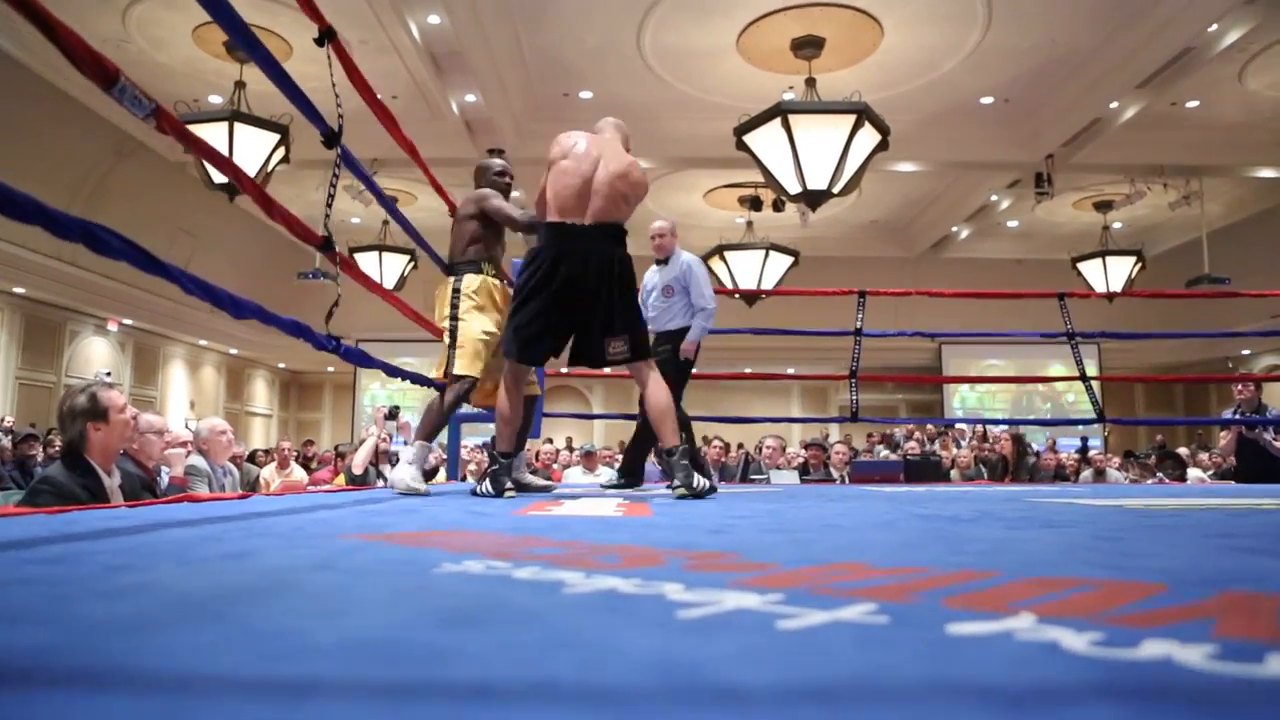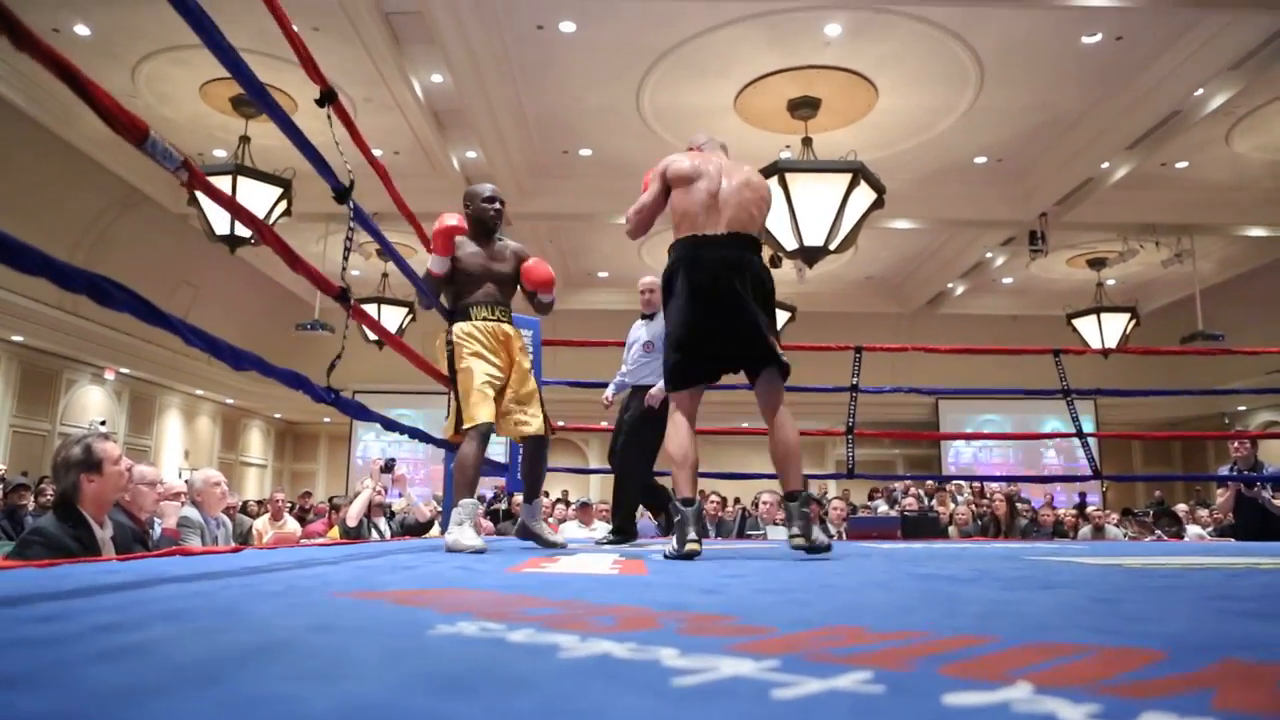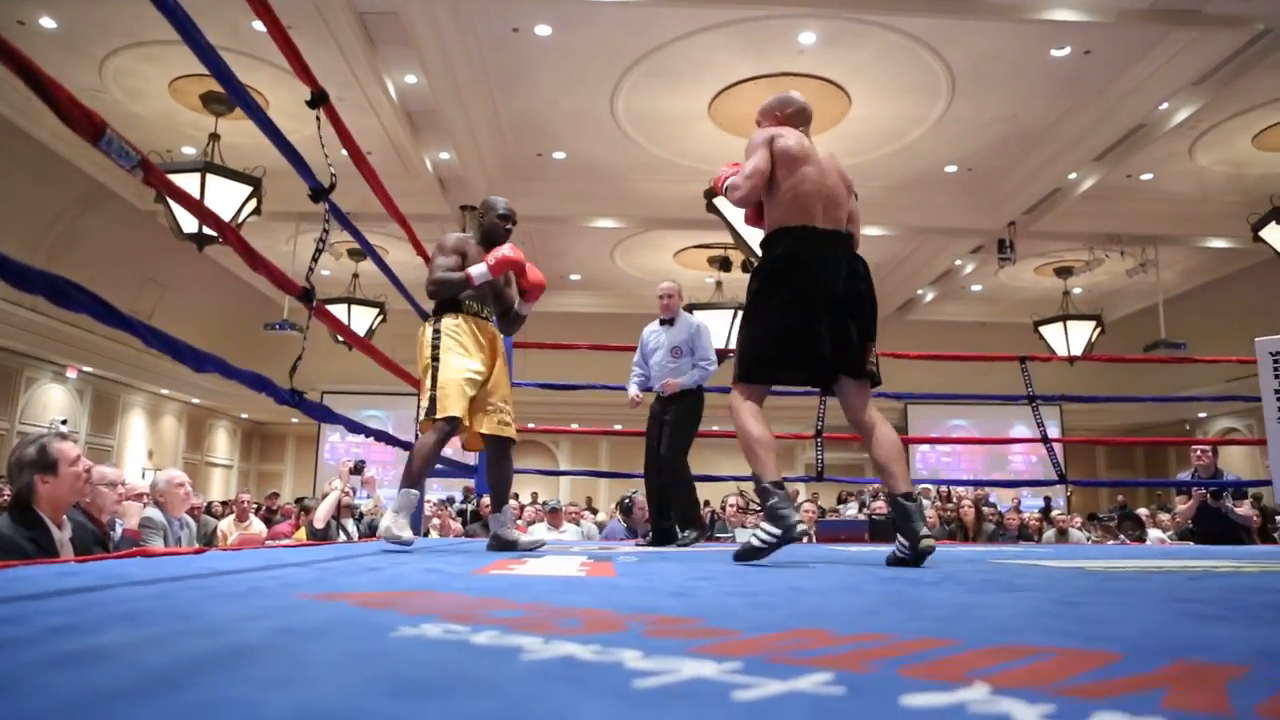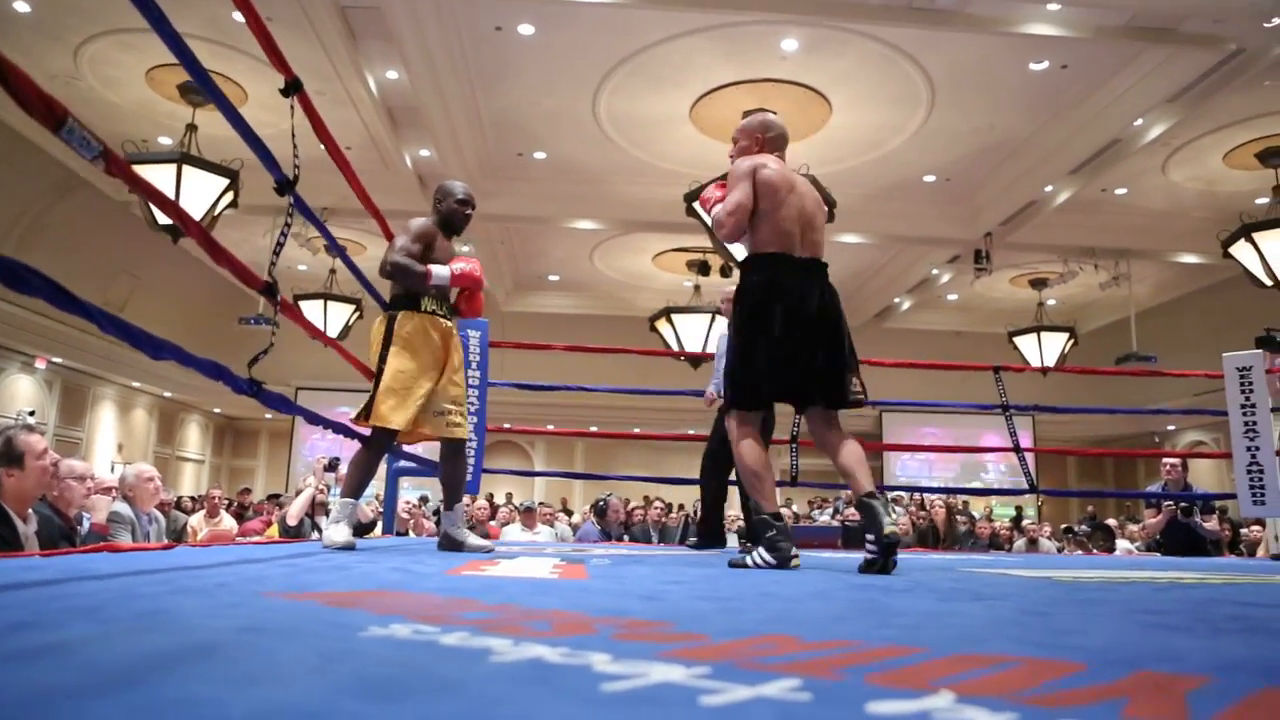
dt=0.5s
person 1, frame 1
left shoulder: (567, 142)
right shoulder: (637, 174)
left elbow: (541, 209)
left hip: (554, 253)
right hip: (606, 258)
left knee: (515, 369)
right knee: (645, 370)
left ankle: (501, 473)
right ankle: (679, 469)
person 1, frame 2
left shoulder: (677, 164)
right shoulder: (757, 183)
left elbow: (635, 225)
left wrist: (661, 192)
left hip: (692, 273)
right hip: (743, 275)
left knee: (683, 408)
right knee: (773, 402)
left ankle: (687, 524)
right ankle: (800, 515)
person 1, frame 3
left shoulder: (769, 139)
right shoulder: (836, 169)
left elbow: (746, 193)
left wrist: (726, 181)
left hip: (790, 266)
right hip: (844, 270)
left knee: (746, 395)
right knee: (861, 404)
left ankle: (778, 509)
right ankle: (911, 520)
person 1, frame 4
left shoulder: (751, 169)
right shoulder: (809, 190)
left elbow: (732, 231)
left wrist: (716, 206)
left hip: (769, 294)
right hip: (817, 295)
left knee: (742, 423)
right knee: (824, 424)
left ankle: (776, 538)
right ankle: (871, 510)
person 2, frame 1
left shoulder: (493, 223)
right shoulder: (483, 197)
right elbow: (524, 222)
left hip: (496, 298)
right hip: (470, 294)
left knee: (526, 390)
right knee: (462, 380)
left ankle: (515, 470)
right ankle: (413, 463)
person 2, frame 2
left shoulder: (515, 252)
right shoulder: (453, 245)
left elbow: (544, 307)
left wrist: (545, 291)
right wrist: (438, 257)
left hip: (510, 340)
right hip: (469, 339)
left knee: (536, 432)
right knee: (477, 428)
left ankle: (531, 520)
right ankle: (460, 525)
person 2, frame 3
left shoulder: (504, 271)
right shoulder: (455, 243)
left elbow: (509, 326)
right elbow: (434, 286)
left wrist: (528, 300)
right wrist: (485, 270)
left hip: (490, 343)
right hip: (453, 332)
left knee: (501, 437)
right knee: (445, 422)
left ankle: (502, 529)
right ankle: (399, 514)
person 2, frame 4
left shoulder: (450, 253)
right shoulder: (420, 229)
right elbow: (390, 265)
left wrist: (461, 307)
right wrist: (446, 274)
left hip: (444, 338)
right hip: (409, 330)
left knee: (455, 436)
right knee: (385, 430)
left ankle: (453, 529)
right ankle: (339, 520)
person 3, frame 1
left shoulder: (688, 264)
right shoulder: (650, 274)
left elbow: (706, 305)
right elbow: (642, 312)
left wrist: (692, 339)
left hip: (678, 342)
right hip: (661, 342)
left ankle: (631, 472)
right ankle: (695, 470)
person 3, frame 2
right shoulder: (636, 327)
left wrist: (661, 389)
right wrist: (612, 389)
left hip: (654, 398)
right hip: (635, 395)
left knee: (629, 461)
right knee: (618, 457)
left ankle: (624, 529)
right ankle: (664, 507)
person 3, frame 3
left shoulder: (694, 326)
right shoulder: (648, 332)
left elbow: (708, 365)
right elbow: (639, 368)
left wrist: (681, 382)
right wrist: (634, 389)
left hip: (686, 400)
right hip: (661, 401)
left knee: (672, 459)
right knee: (653, 465)
left ankle: (692, 526)
right ankle: (661, 530)
person 3, frame 4
right shoulder: (725, 337)
right wrist: (713, 390)
right hip: (731, 409)
right knee: (711, 466)
left ankle: (755, 536)
right ankle: (708, 533)
